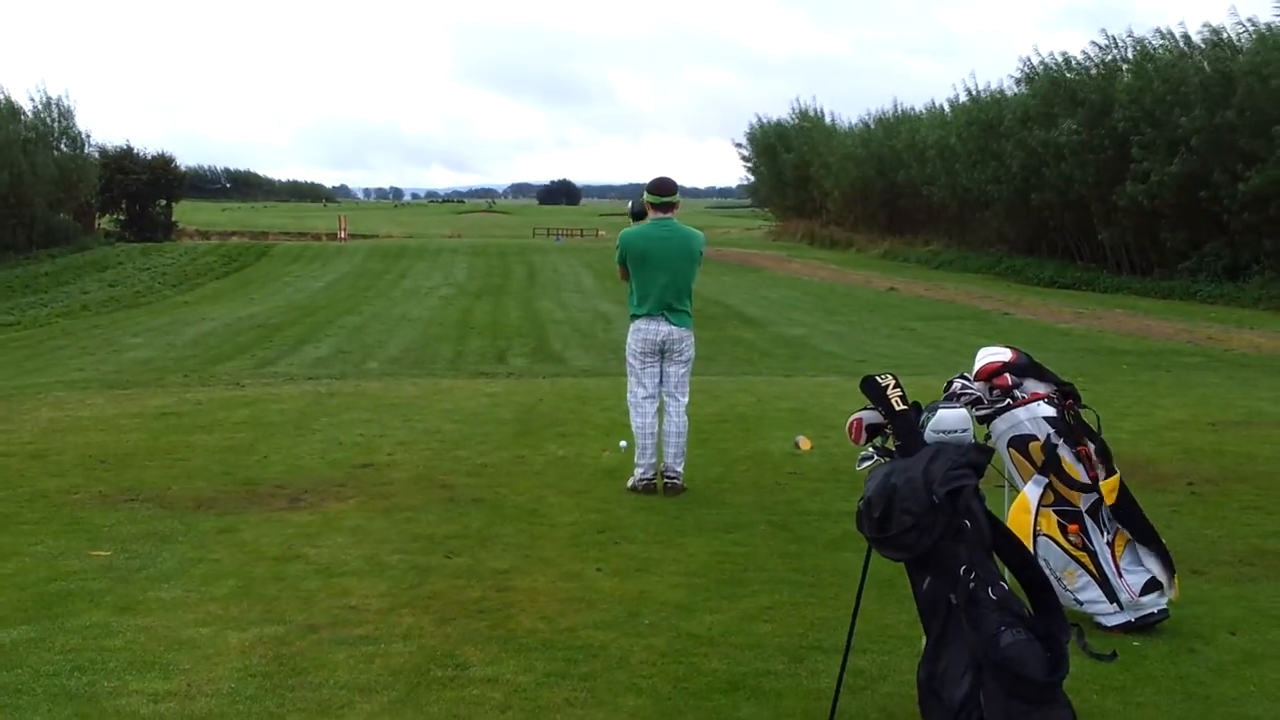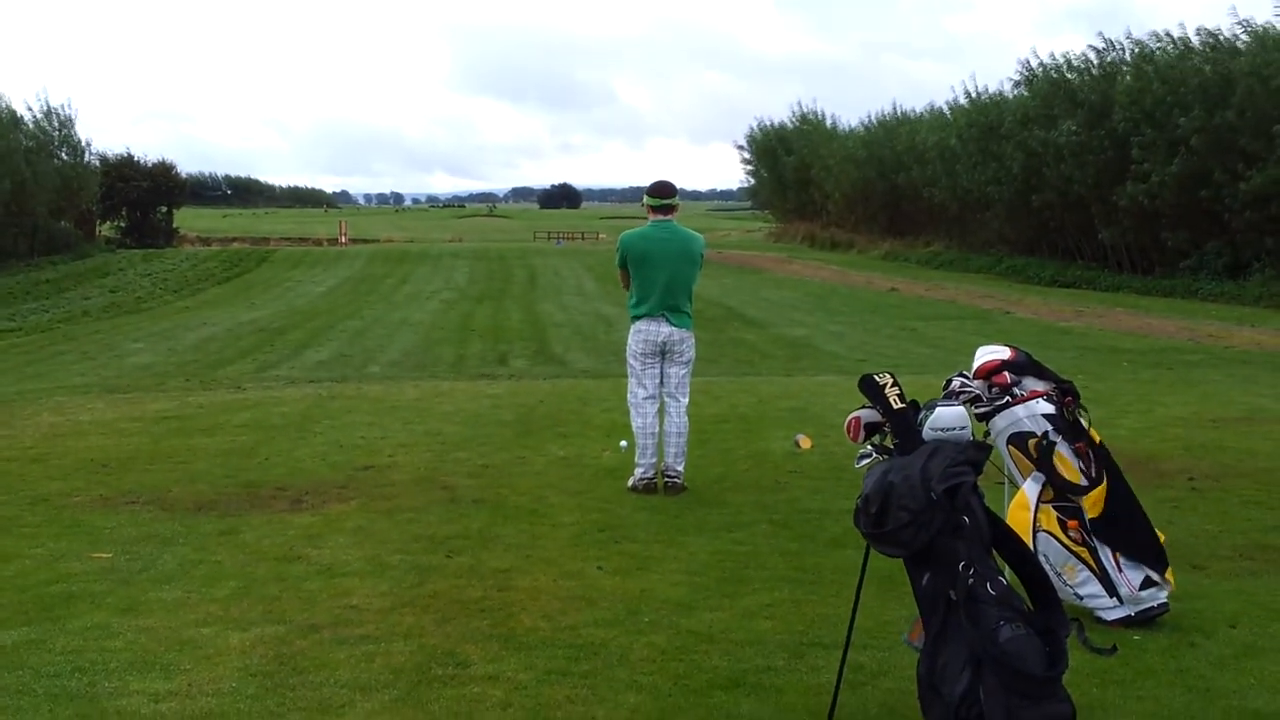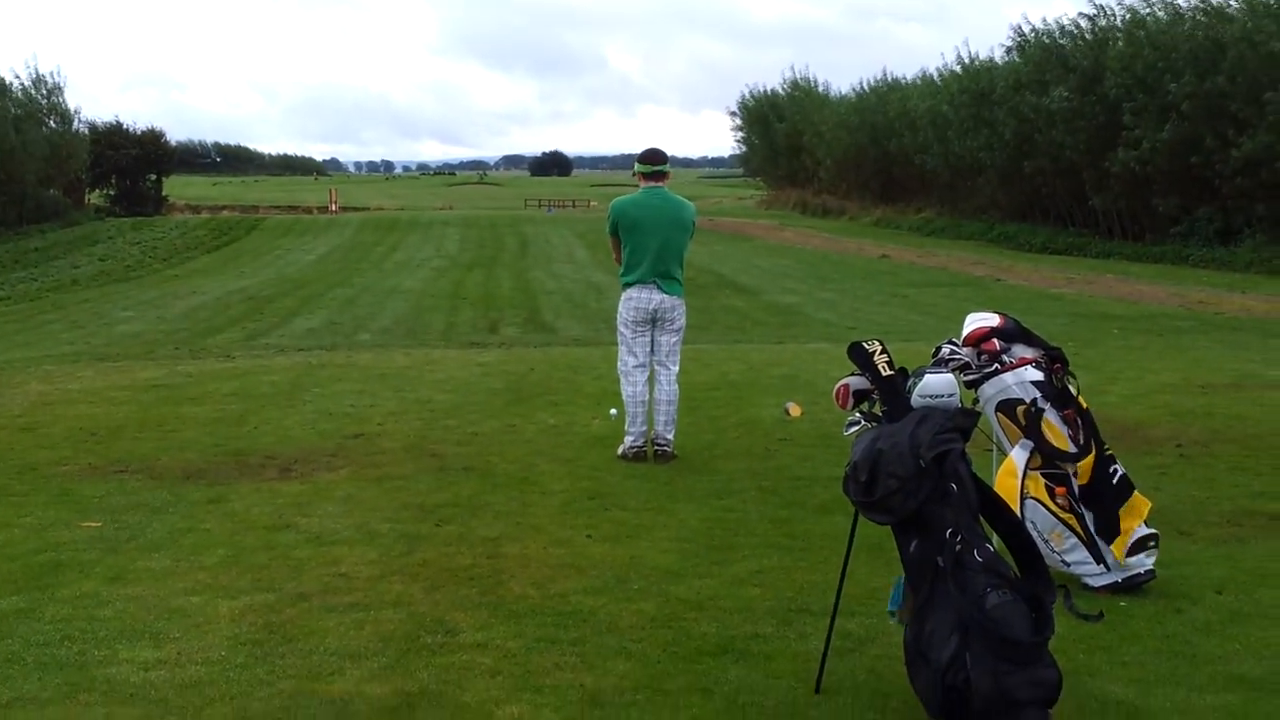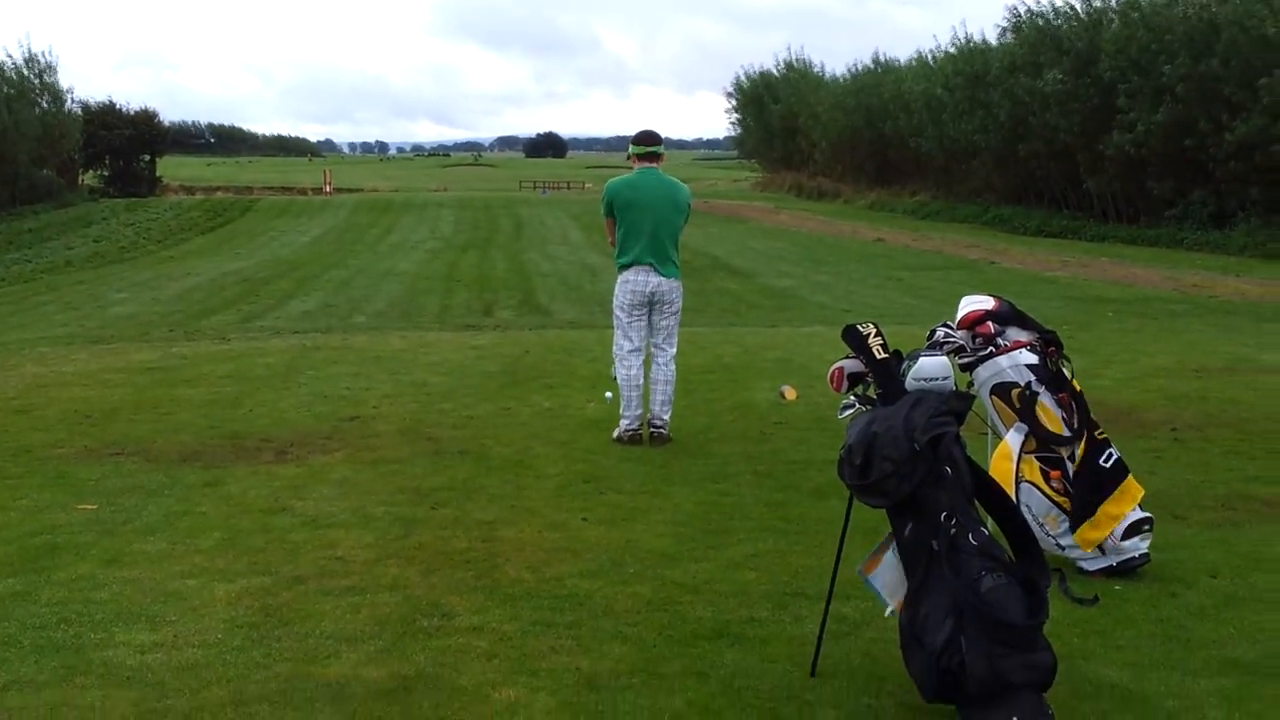
dt=0.2s
person 1, frame 1
left shoulder: (629, 238)
right shoulder: (695, 239)
left hip: (644, 328)
right hip: (680, 329)
left knee: (643, 403)
right knee: (676, 404)
left ankle: (645, 475)
right ankle: (674, 475)
person 1, frame 2
left shoulder: (629, 240)
right shoulder: (695, 242)
left hip: (644, 329)
right hip: (681, 330)
left knee: (644, 404)
right knee: (677, 405)
left ankle: (646, 475)
right ankle: (674, 475)
person 1, frame 3
left shoulder: (620, 207)
right shoulder: (686, 210)
left elbow: (617, 254)
left hip: (635, 297)
right hip: (672, 298)
left knee: (634, 372)
right knee: (667, 373)
left ankle: (636, 443)
right ankle: (664, 443)
person 1, frame 4
left shoulder: (615, 188)
right shoulder: (681, 191)
left elbow: (613, 237)
right elbow: (677, 233)
left hip: (632, 279)
right hip: (669, 280)
left knee: (629, 355)
right knee: (665, 355)
left ankle: (631, 427)
right ankle: (660, 425)
